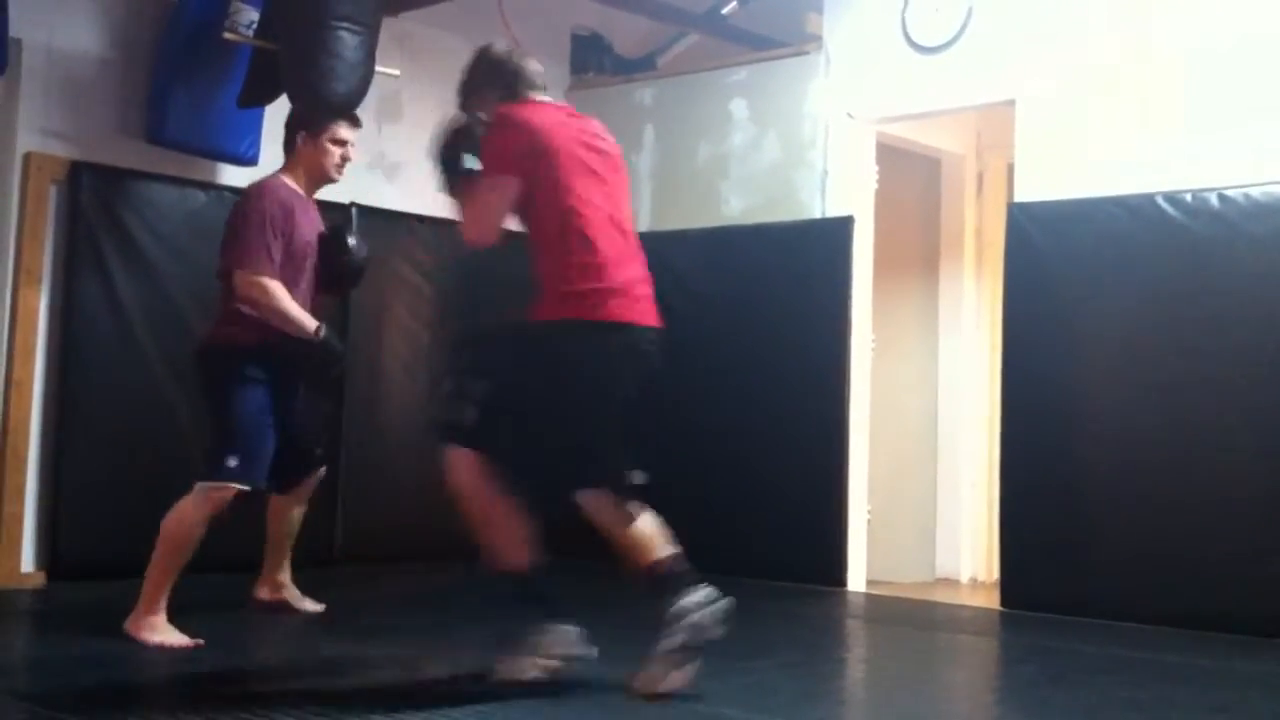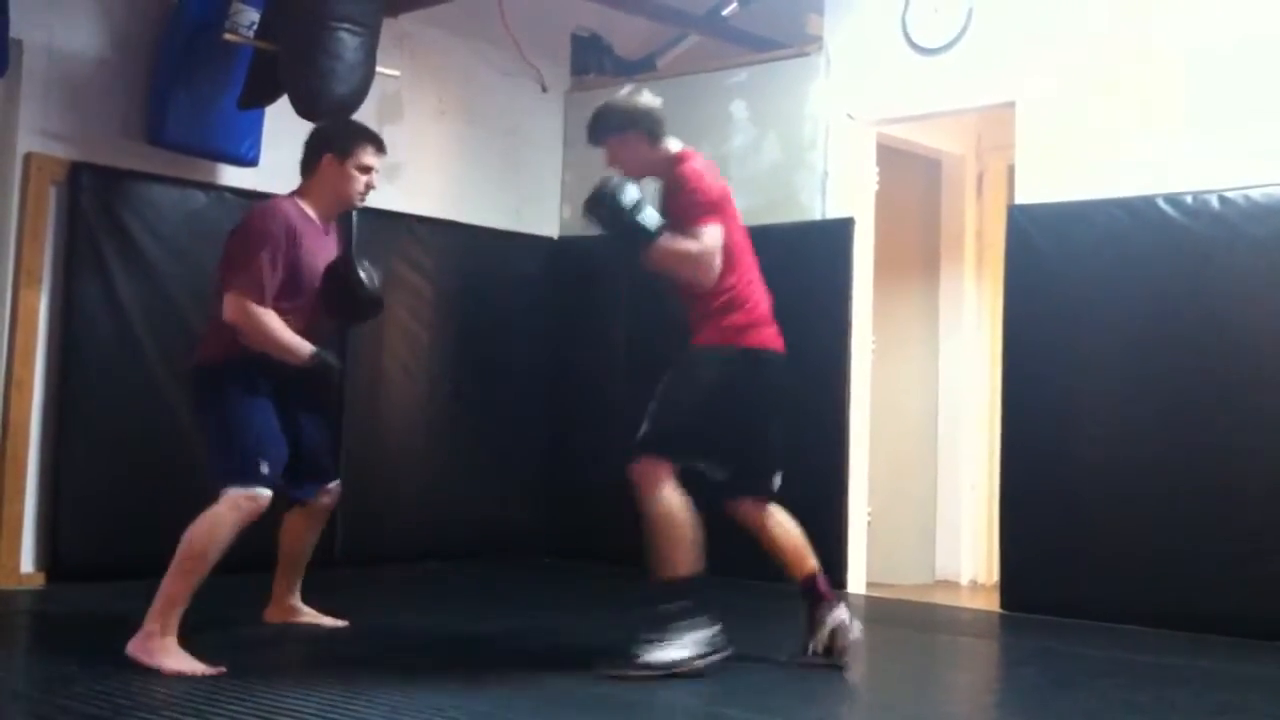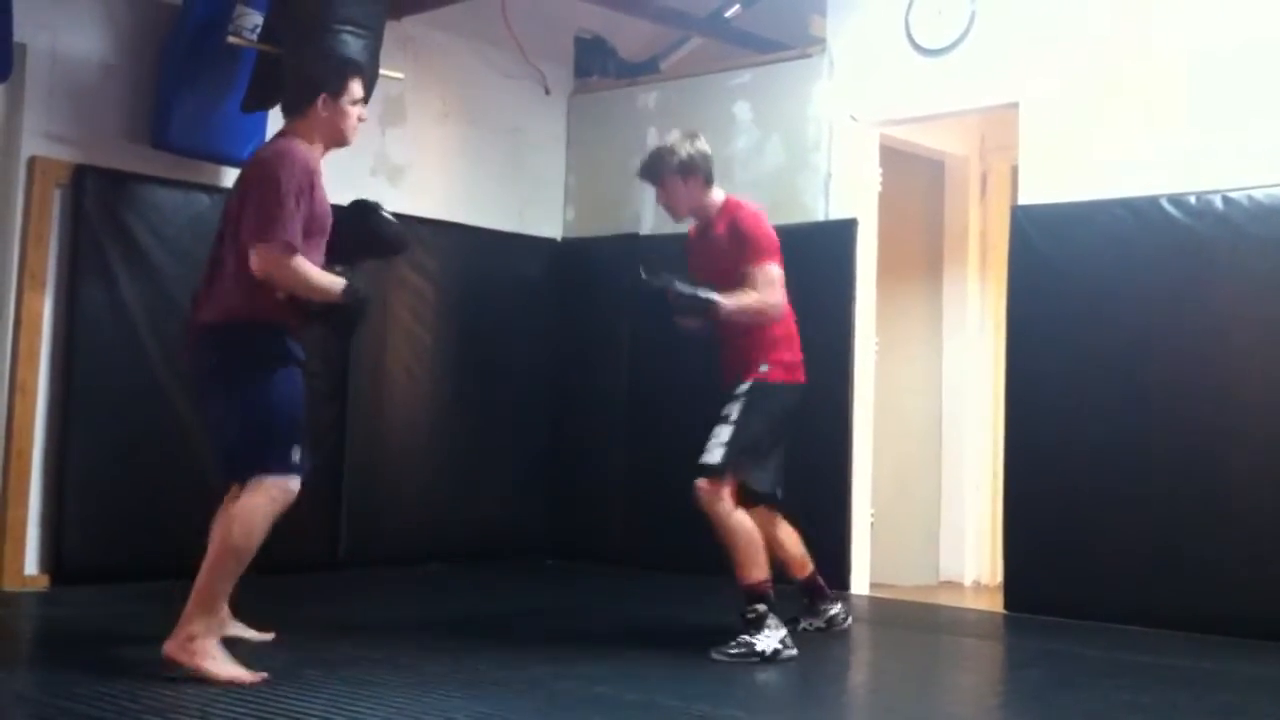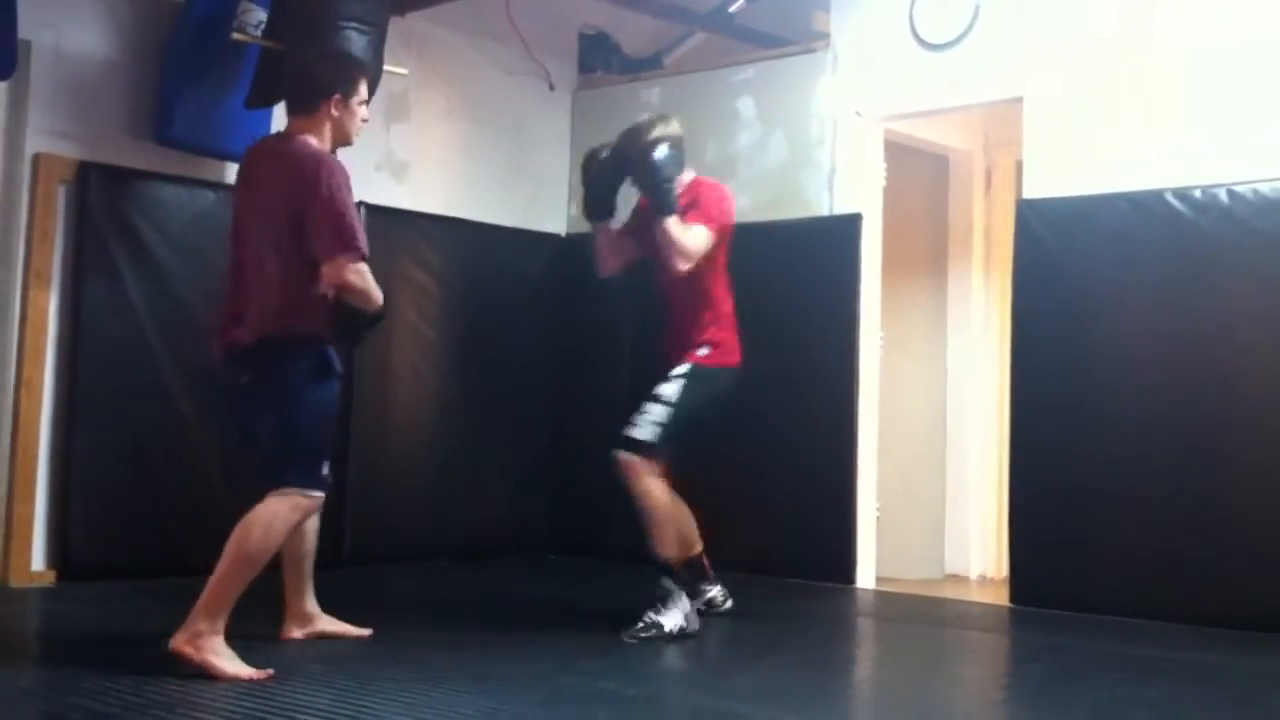
dt=0.4s
person 1, frame 1
left shoulder: (309, 208)
right shoulder: (267, 197)
right elbow: (252, 284)
right wrist: (317, 333)
left hip: (280, 363)
right hip: (243, 361)
left knee: (304, 474)
right knee: (224, 485)
left ankle: (275, 580)
right ankle: (148, 612)
person 1, frame 2
left shoulder: (329, 229)
right shoulder: (275, 219)
right elbow: (240, 310)
right wrist: (309, 356)
left hip: (281, 378)
right hip: (236, 375)
left knee: (320, 489)
right knee: (249, 495)
left ankle: (286, 601)
right ankle: (155, 634)
person 1, frame 3
left shoulder: (282, 160)
right shoulder: (291, 163)
right elbow: (270, 262)
left wrist: (332, 270)
right wrist: (341, 289)
left hip: (233, 336)
right hip: (250, 338)
left knee: (251, 482)
right knee: (276, 483)
left ankle: (215, 612)
right ankle: (193, 634)
person 1, frame 4
left shoulder: (261, 155)
right shoulder: (321, 168)
right elbow: (342, 271)
right wrist: (377, 303)
left hip: (250, 345)
right hip: (292, 349)
left knee: (304, 485)
right knee: (296, 492)
left ankle: (302, 612)
right ankle: (202, 630)
person 2, frame 1
left shoulder: (514, 126)
right shoulder: (597, 133)
left elbow: (480, 229)
left wrist: (458, 173)
left hip: (573, 321)
right hip: (634, 325)
left knee: (467, 460)
right knee: (599, 492)
left ankle: (547, 622)
right ankle: (684, 594)
person 2, frame 2
left shoulder: (688, 174)
right shoulder: (685, 180)
left elbow: (705, 269)
right elbow: (679, 267)
left wrist: (642, 229)
right wrist: (635, 230)
left hip: (731, 345)
right hip: (754, 347)
left knee: (652, 468)
right knee: (751, 498)
left ankle: (683, 622)
right ankle: (828, 611)
person 2, frame 3
left shoulder: (745, 221)
right shoulder: (699, 237)
left elbow: (771, 304)
right elbow: (703, 312)
left wrist: (703, 300)
right wrist: (678, 301)
left hip: (769, 376)
right hip: (755, 378)
left knee: (716, 487)
right knee: (756, 504)
left ankle: (765, 625)
right ankle: (824, 603)
person 2, frame 4
left shoulder: (710, 196)
right shoulder: (652, 208)
left elbow: (680, 259)
right elbow: (607, 264)
left wrist: (663, 198)
right wrist: (598, 205)
left hip: (707, 354)
right hip: (687, 354)
left knee: (640, 459)
right knee: (639, 466)
left ankle: (678, 601)
right ankle: (706, 585)
